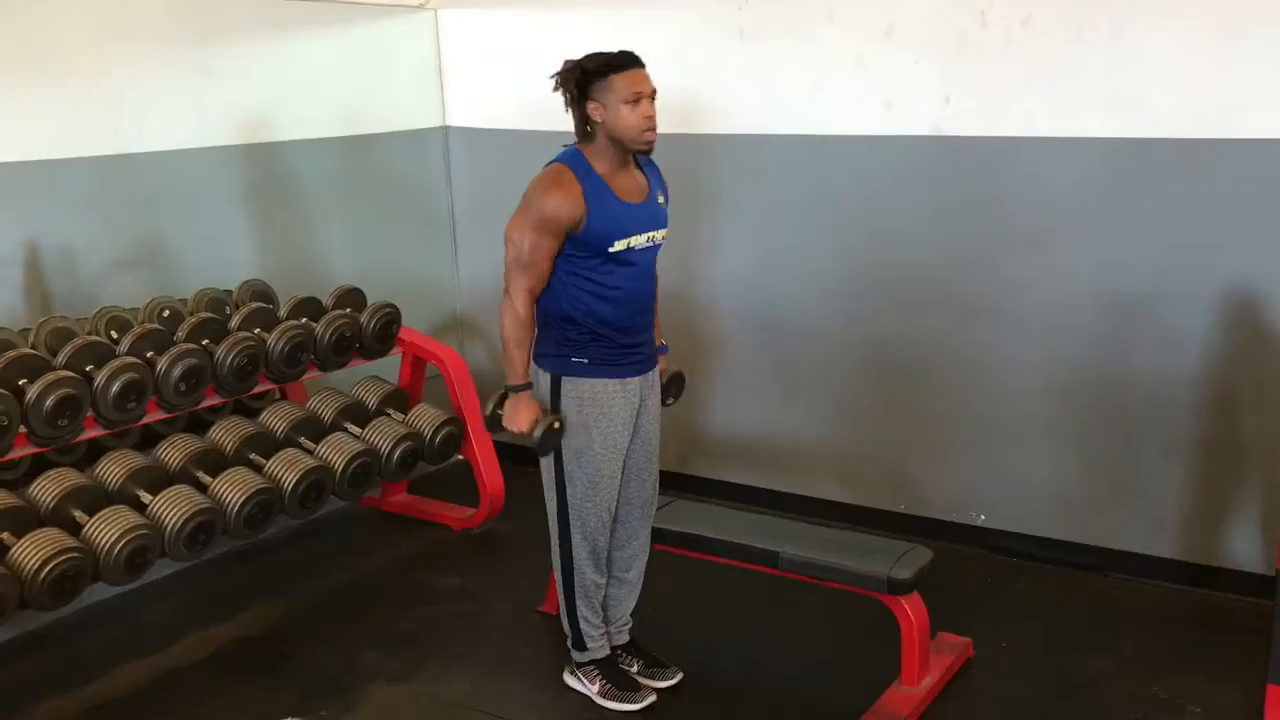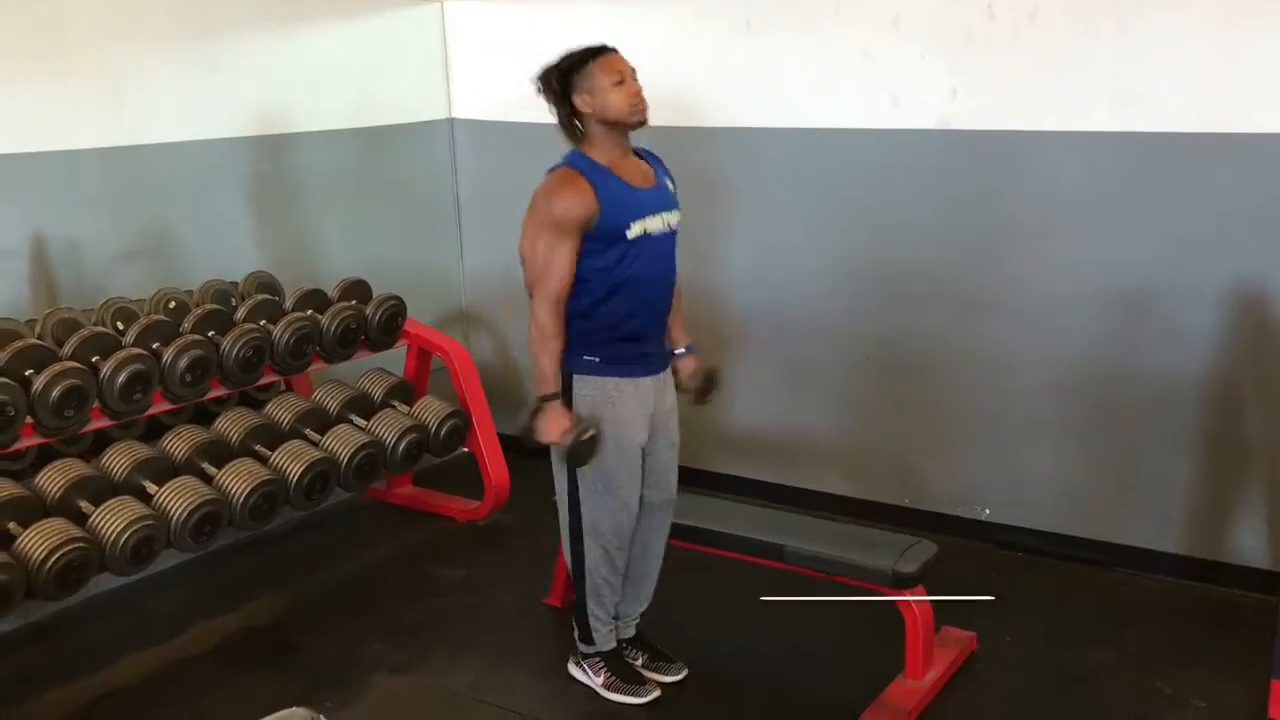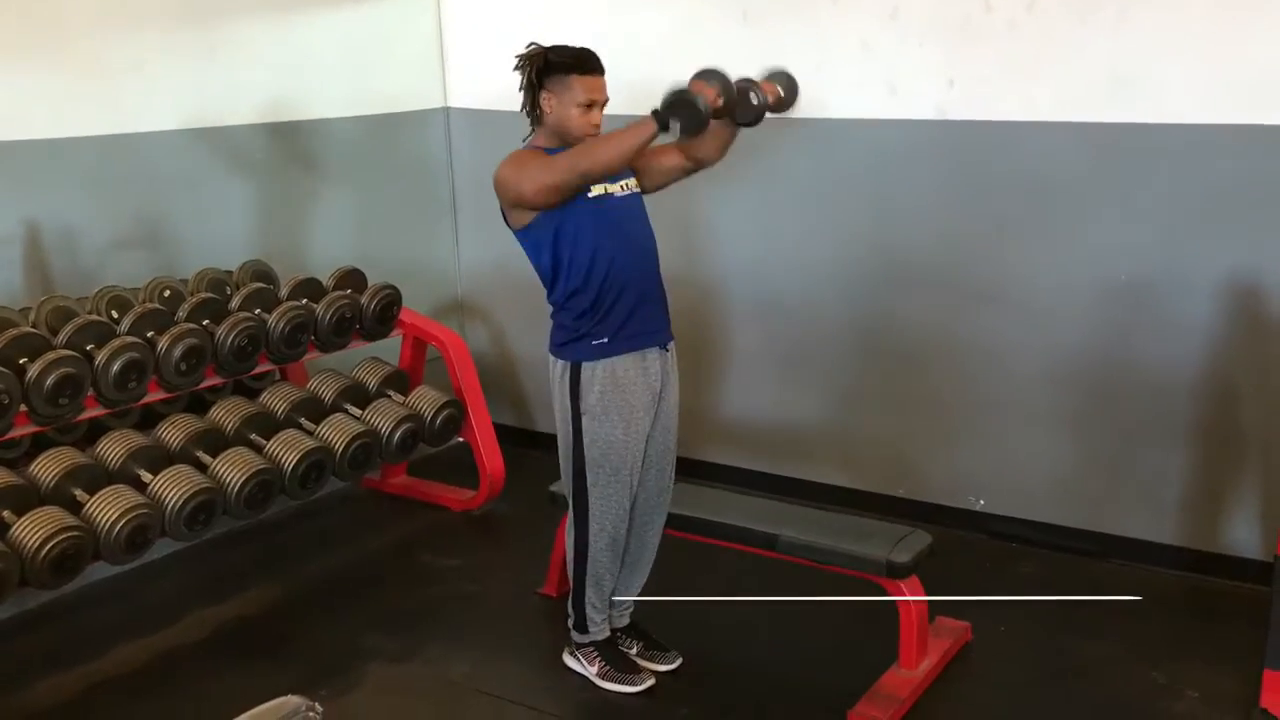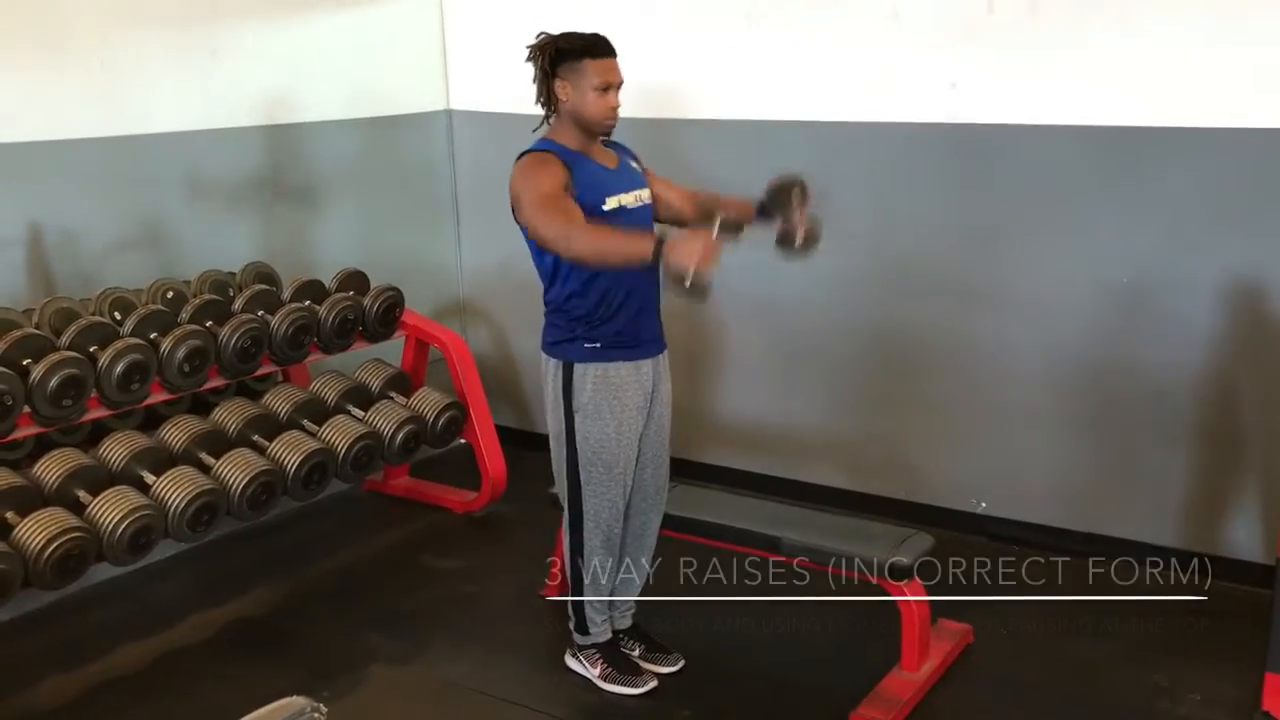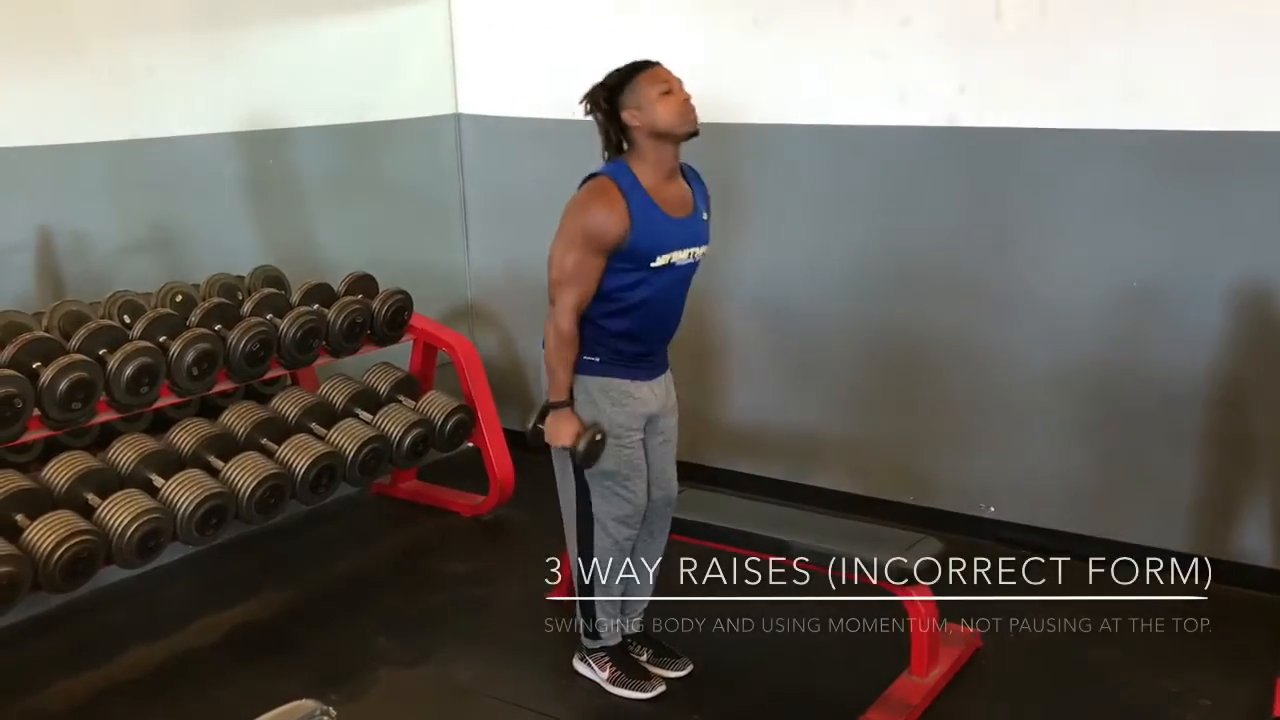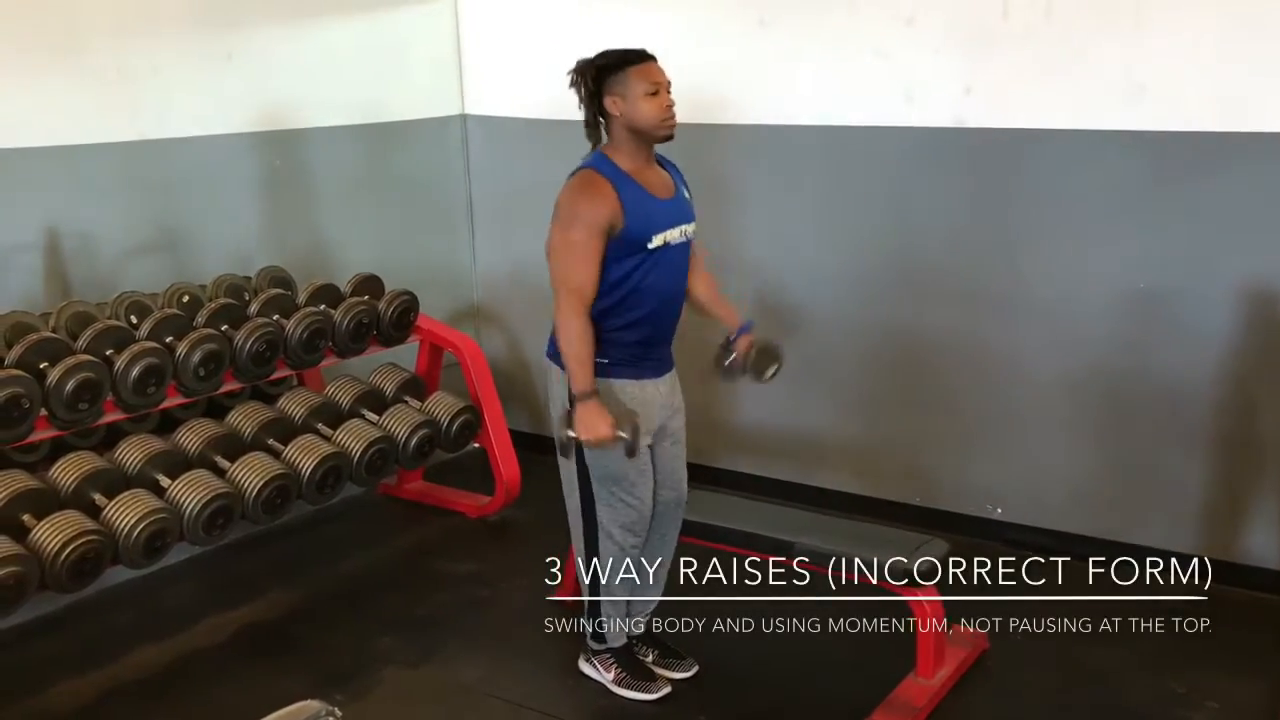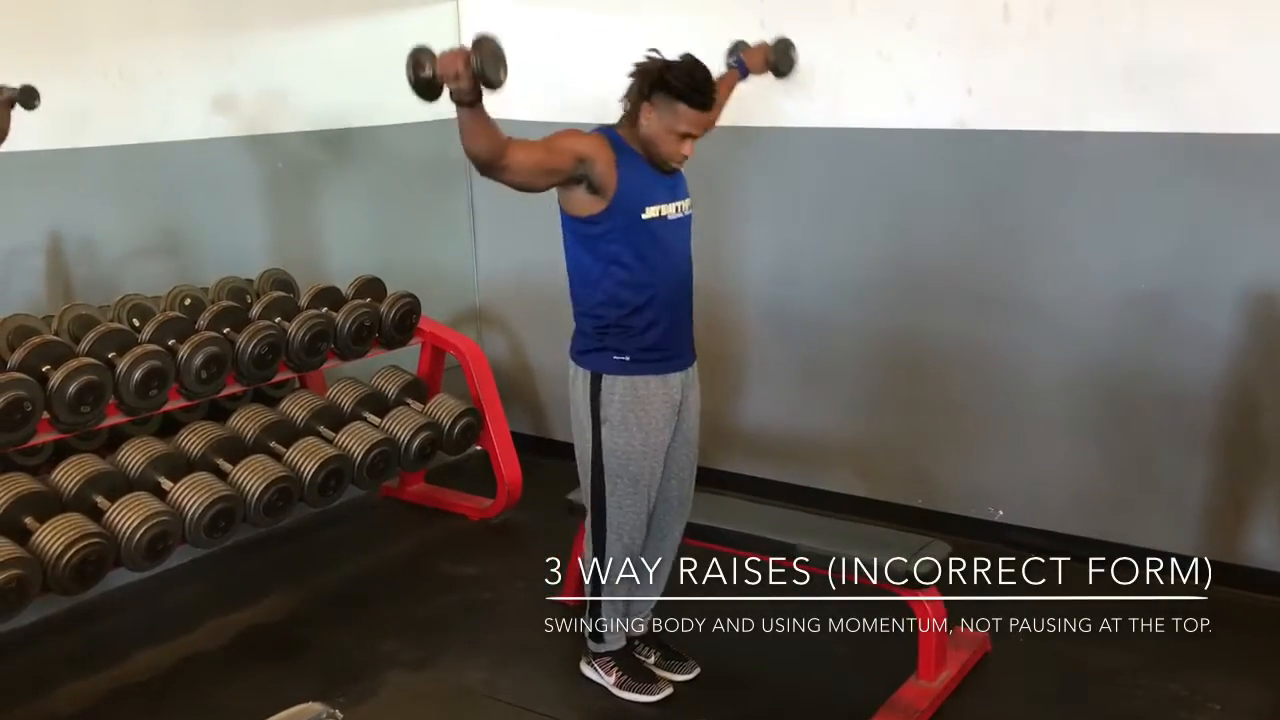
dt=0.5s
person 1, frame 1
left shoulder: (650, 176)
right shoulder: (559, 189)
right elbow: (519, 296)
left wrist: (657, 346)
right wrist: (519, 390)
left hip: (638, 375)
right hip: (580, 382)
left knee: (634, 515)
right knee: (586, 521)
left ankle: (619, 637)
right ankle: (586, 656)
person 1, frame 2
left shoulder: (656, 171)
right shoulder: (569, 191)
right elbow: (546, 303)
left wrist: (680, 349)
right wrist: (551, 399)
left hip: (654, 374)
right hip: (594, 378)
left knee: (655, 510)
right knee: (605, 519)
left ankle: (625, 630)
right ankle: (592, 649)
person 1, frame 3
left shoulder: (614, 162)
right shoulder: (522, 172)
left elbow: (696, 154)
right elbow: (576, 170)
left wrist: (734, 112)
right wrist: (664, 118)
left hip: (657, 351)
right hip: (594, 362)
left knee: (649, 500)
right knee: (601, 505)
left ankle: (617, 619)
right ankle: (586, 637)
person 1, frame 4
left shoulder: (620, 158)
right shoulder: (539, 171)
left elbow: (687, 206)
right elbow: (573, 238)
left wrist: (757, 209)
right wrist: (662, 250)
left hip: (648, 356)
right hip: (589, 367)
left knee: (645, 502)
right knee: (597, 507)
left ankle: (621, 622)
right ankle: (589, 642)
person 1, frame 5
left shoulder: (693, 187)
right shoulder: (604, 202)
right elbow: (564, 311)
right wrist: (559, 406)
left hip: (653, 376)
right hip: (598, 379)
left knee: (657, 504)
right knee: (612, 512)
left ankle: (630, 626)
right ankle: (598, 646)
person 1, frame 6
left shoulder: (669, 177)
right shoulder: (592, 192)
left elbow: (690, 267)
right elbow: (571, 303)
left wrist: (736, 328)
right wrist: (585, 398)
left hip: (658, 373)
right hip: (606, 380)
left knee: (666, 506)
right knee: (616, 516)
left ankle: (635, 629)
right ankle: (603, 646)
person 1, frame 7
left shoulder: (662, 157)
right shoulder: (589, 156)
left elbow: (704, 110)
right elbow: (497, 158)
left wrist: (742, 69)
right wrist: (466, 99)
left hip: (679, 369)
right hip: (617, 376)
left knee: (670, 512)
right knee: (619, 517)
left ankle: (636, 629)
right ankle: (603, 647)
